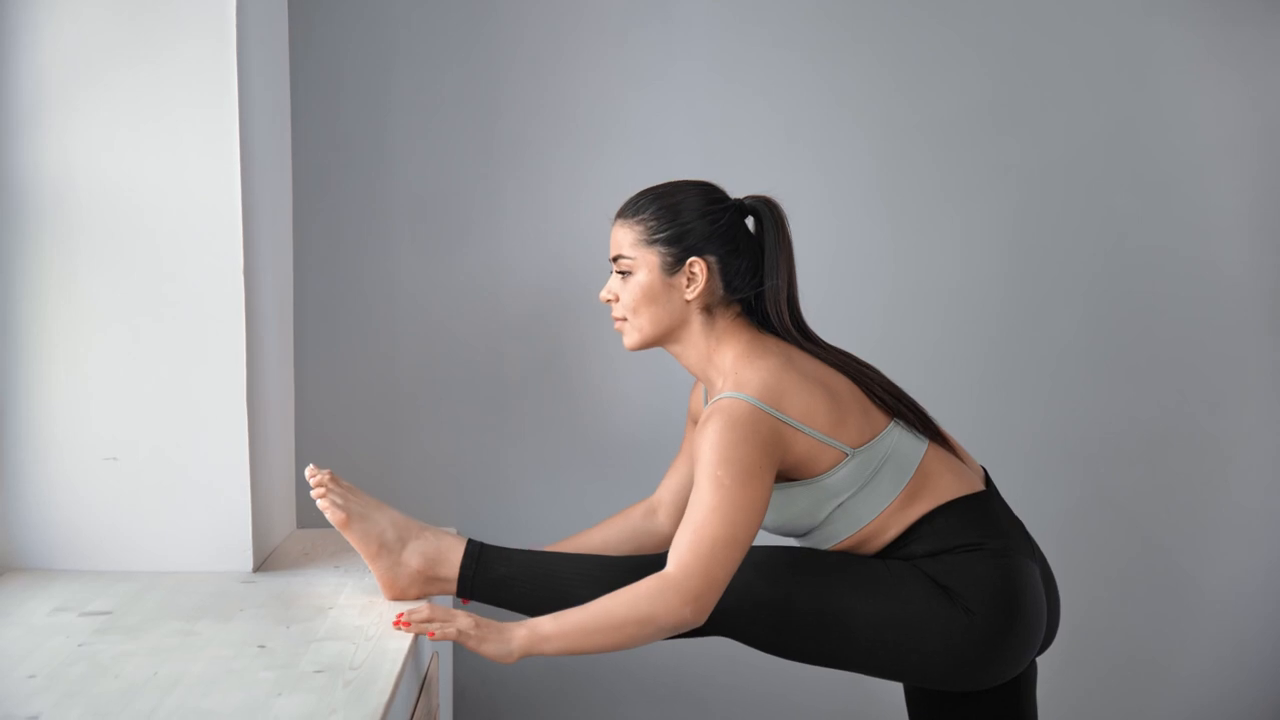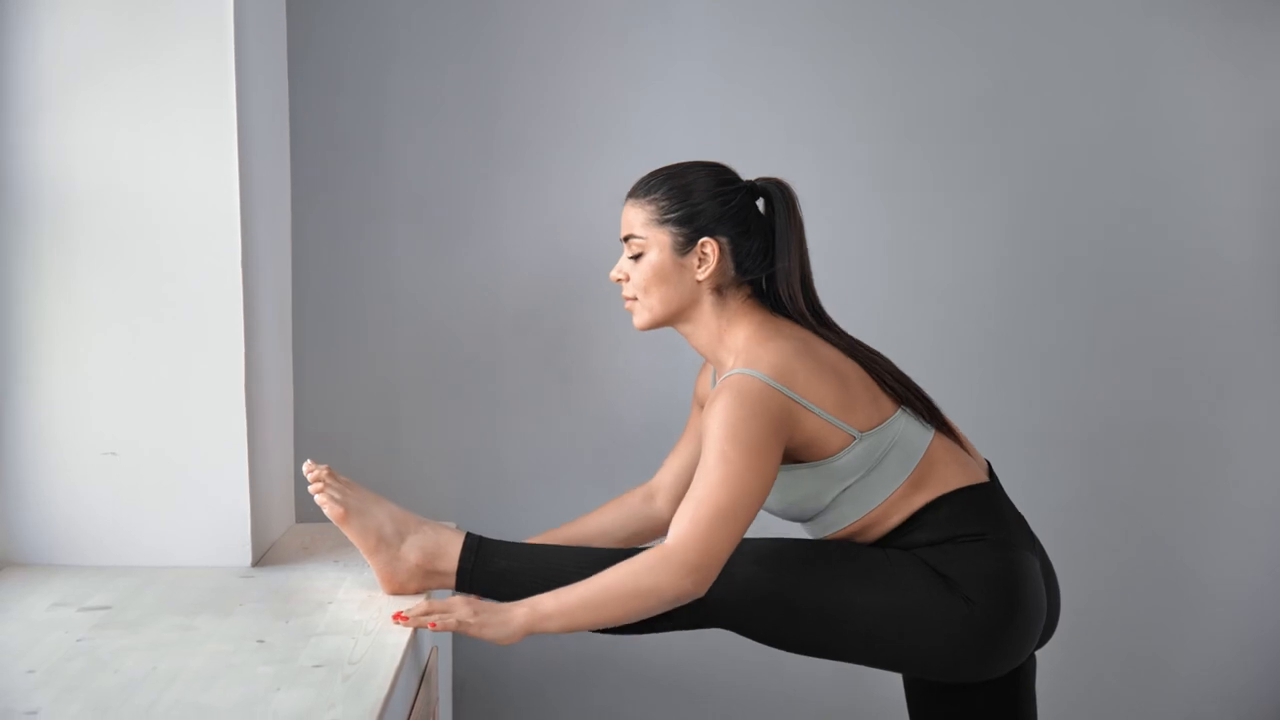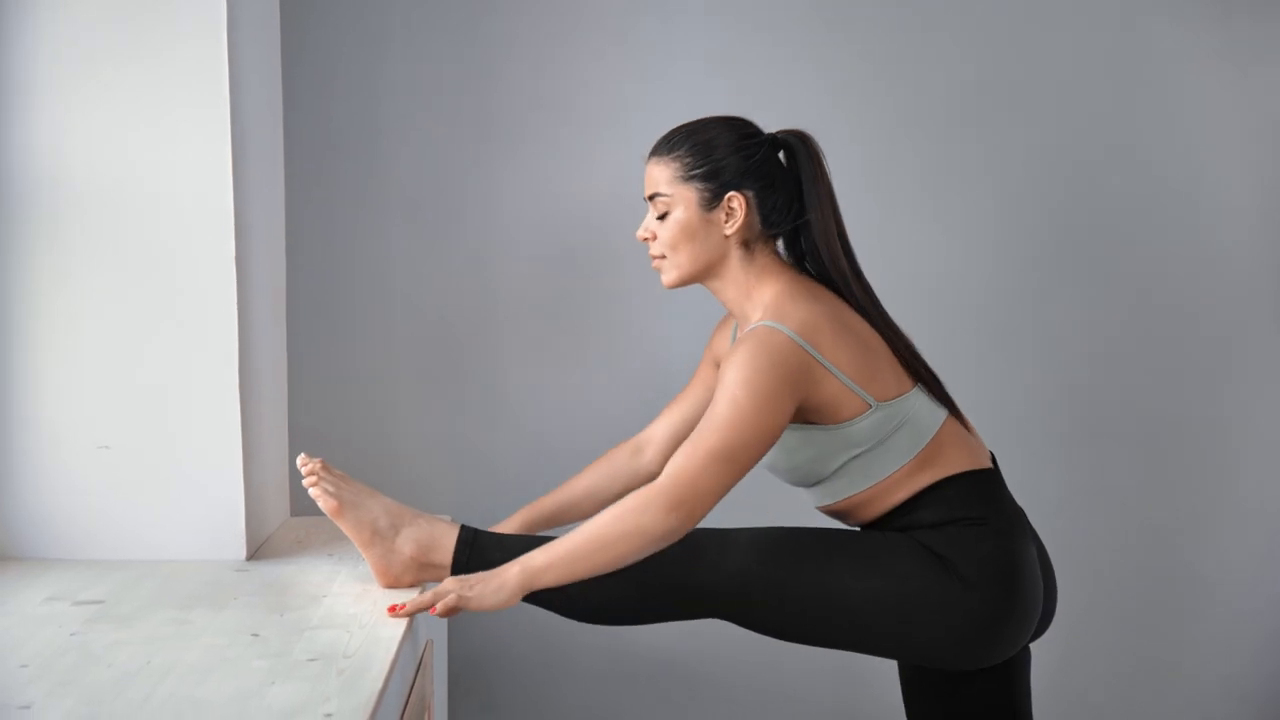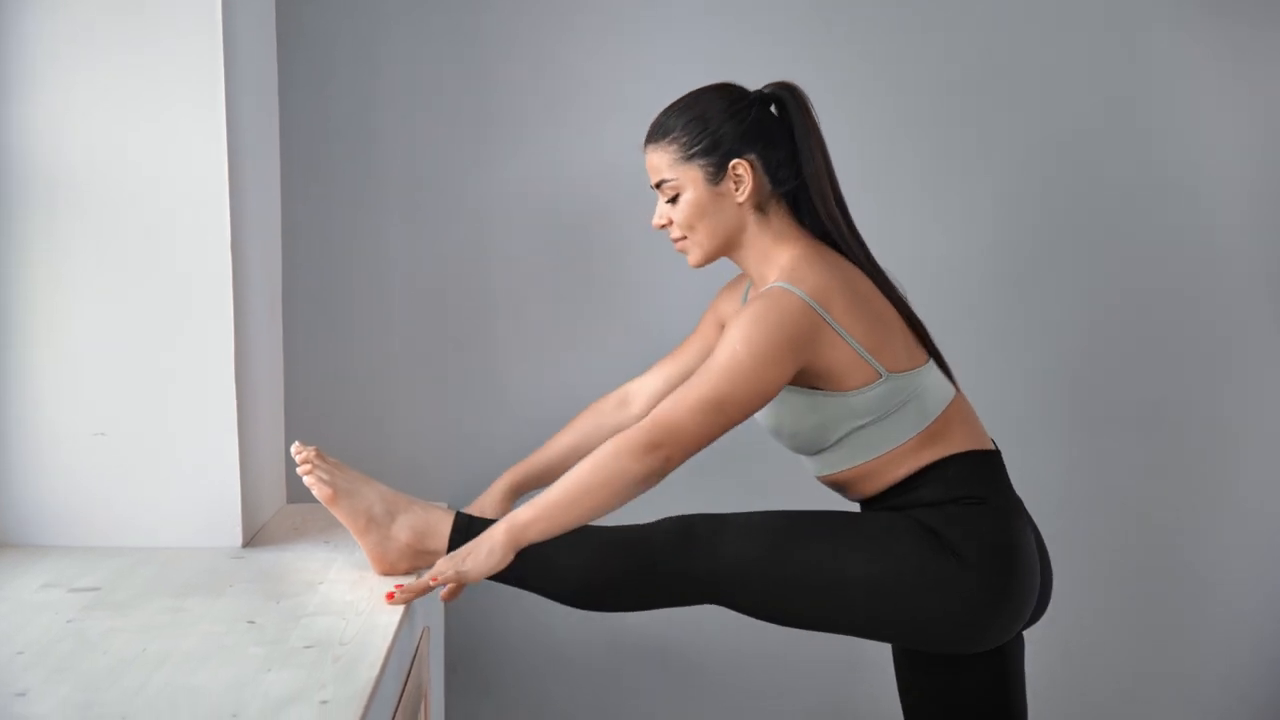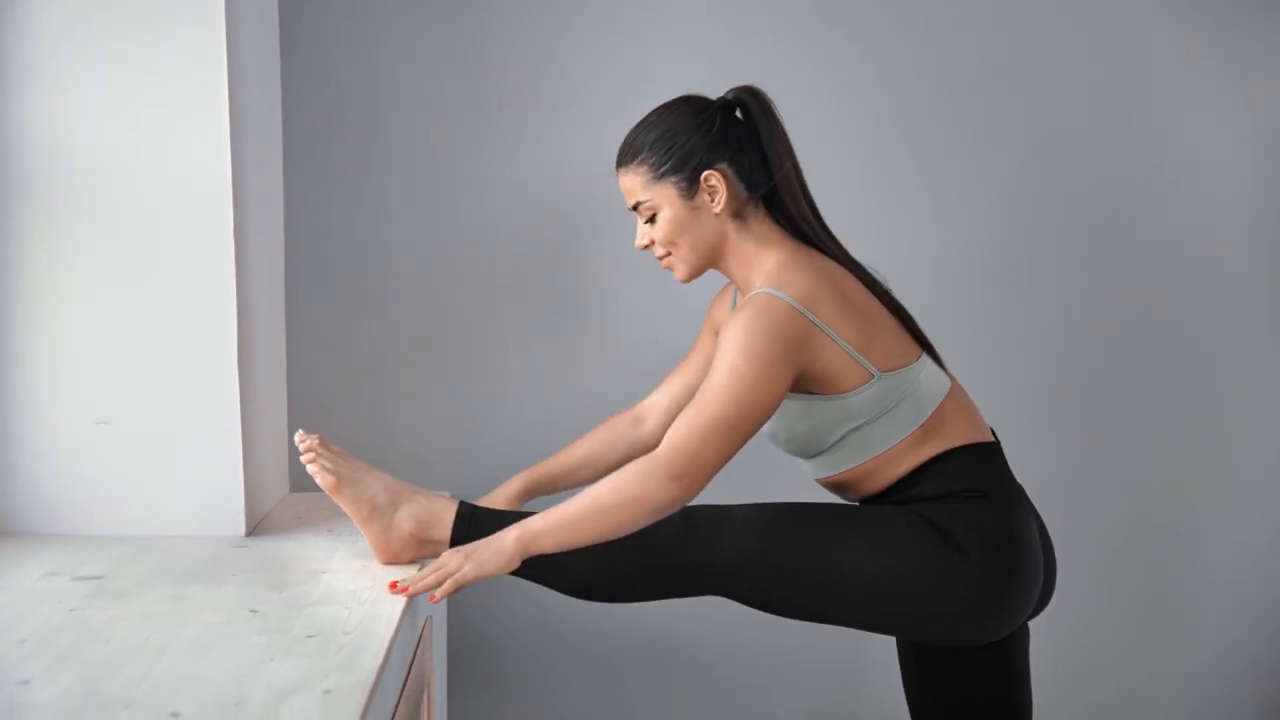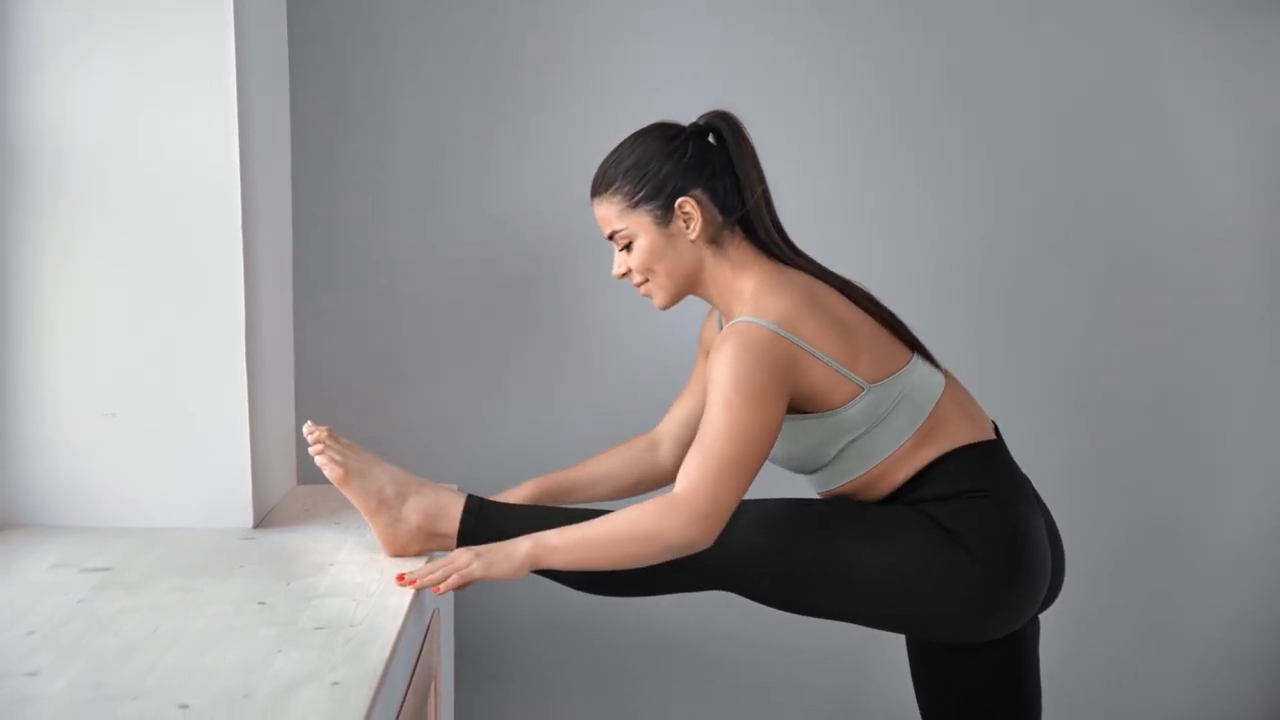
dt=0.3s
person 1, frame 1
left shoulder: (745, 406)
right shoulder: (734, 372)
left elbow: (683, 600)
right elbow: (663, 518)
left wrist: (516, 637)
right wrist: (522, 570)
left hip: (967, 599)
right hip: (983, 593)
left knee: (723, 588)
person 1, frame 2
left shoulder: (755, 384)
right shoulder: (736, 360)
left elbow: (682, 573)
right elbow: (660, 503)
left wrist: (516, 616)
right wrist: (520, 557)
left hip: (968, 589)
right hip: (981, 583)
left knee: (725, 584)
person 1, frame 3
left shoulder: (775, 341)
right shoulder: (750, 325)
left elbow: (669, 507)
right elbow: (649, 455)
left wrist: (510, 577)
right wrist: (514, 530)
left hip: (964, 574)
right hip: (973, 572)
left knee: (709, 570)
left ankle: (433, 549)
person 1, frame 4
left shoulder: (788, 305)
right shoulder: (757, 290)
left elbow: (652, 449)
right elbow: (635, 404)
left wrist: (504, 538)
right wrist: (506, 486)
left hip: (959, 553)
right hip: (963, 555)
left knee: (700, 556)
left ankle: (425, 536)
person 1, frame 5
left shoulder: (776, 310)
right shoulder: (751, 294)
left elbow: (671, 477)
right elbow: (648, 422)
left wrist: (512, 543)
right wrist: (517, 488)
left hip: (963, 547)
right hip: (968, 547)
left knee: (704, 548)
person 1, frame 6
left shoulder: (759, 335)
right shoulder: (743, 310)
left elbow: (692, 520)
right elbow: (663, 452)
left wrist: (522, 550)
right wrist: (526, 497)
left hip: (971, 546)
right hip: (985, 546)
left knee: (722, 547)
